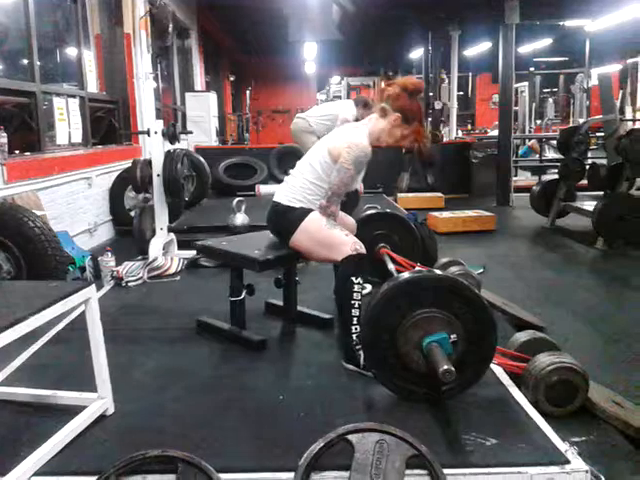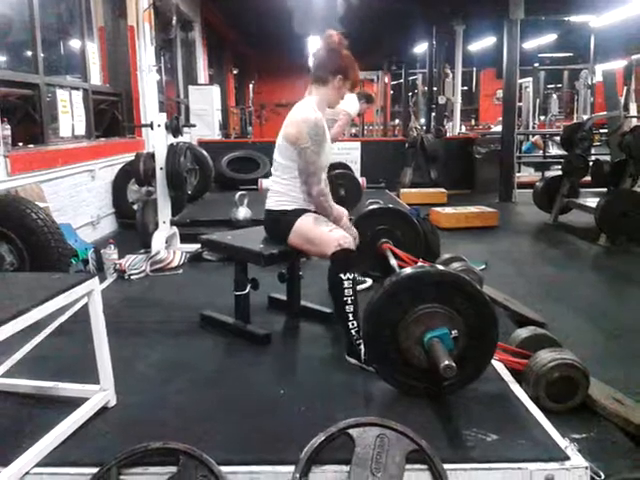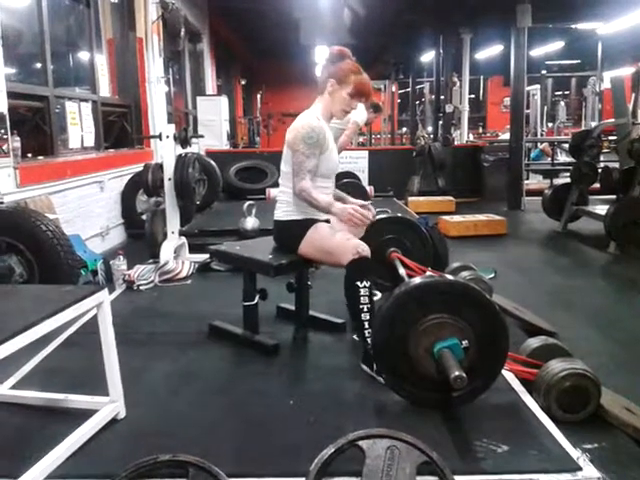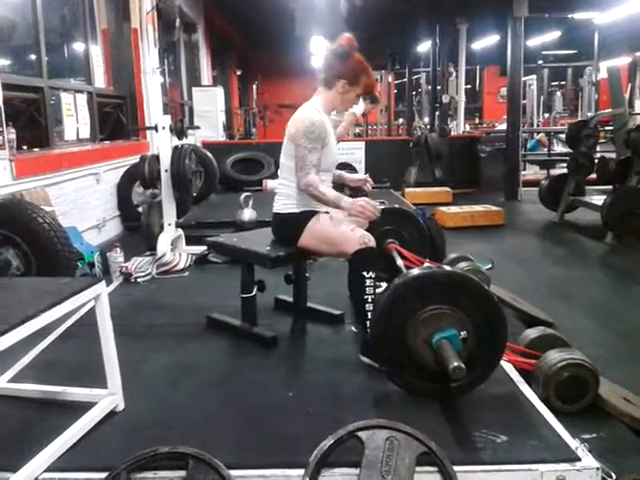
dt=0.7s
person 1, frame 1
left shoulder: (357, 131)
right shoulder: (359, 147)
right elbow: (330, 202)
left wrist: (342, 232)
right wrist: (338, 237)
left hip: (300, 207)
right hip: (289, 213)
left knee: (356, 231)
right knee: (353, 253)
right ankle: (353, 352)
person 1, frame 2
left shoulder: (309, 111)
right shoulder: (310, 120)
left elbow: (315, 180)
right elbow: (313, 187)
left wrist: (338, 215)
right wrist: (338, 222)
left hip: (299, 207)
right hip: (285, 214)
left knee: (353, 223)
right knee: (343, 245)
left ankle: (350, 292)
right ankle: (356, 345)
person 1, frame 3
left shoulder: (320, 124)
right shoulder: (310, 126)
right elbow: (301, 187)
left wrist: (348, 201)
right wrist: (337, 208)
left hip: (312, 218)
right hip: (294, 224)
left knee: (365, 226)
right knee: (358, 254)
left ankle: (364, 299)
right ankle: (372, 354)
person 1, frame 4
left shoulder: (318, 116)
right shoulder: (312, 120)
right elbow: (306, 182)
left wrist: (345, 177)
right wrist: (346, 203)
left hip: (310, 211)
right hip: (293, 217)
left knee: (365, 221)
right knee: (362, 244)
left ankle: (369, 292)
right ankle: (371, 345)
